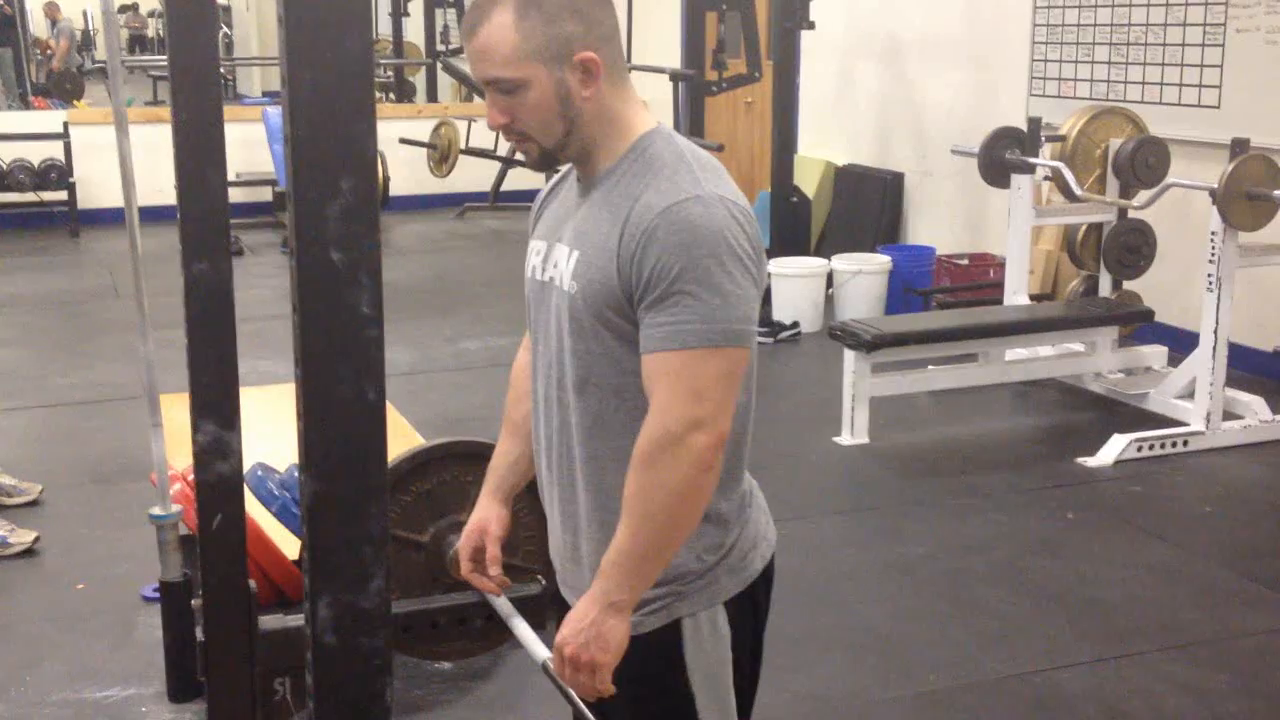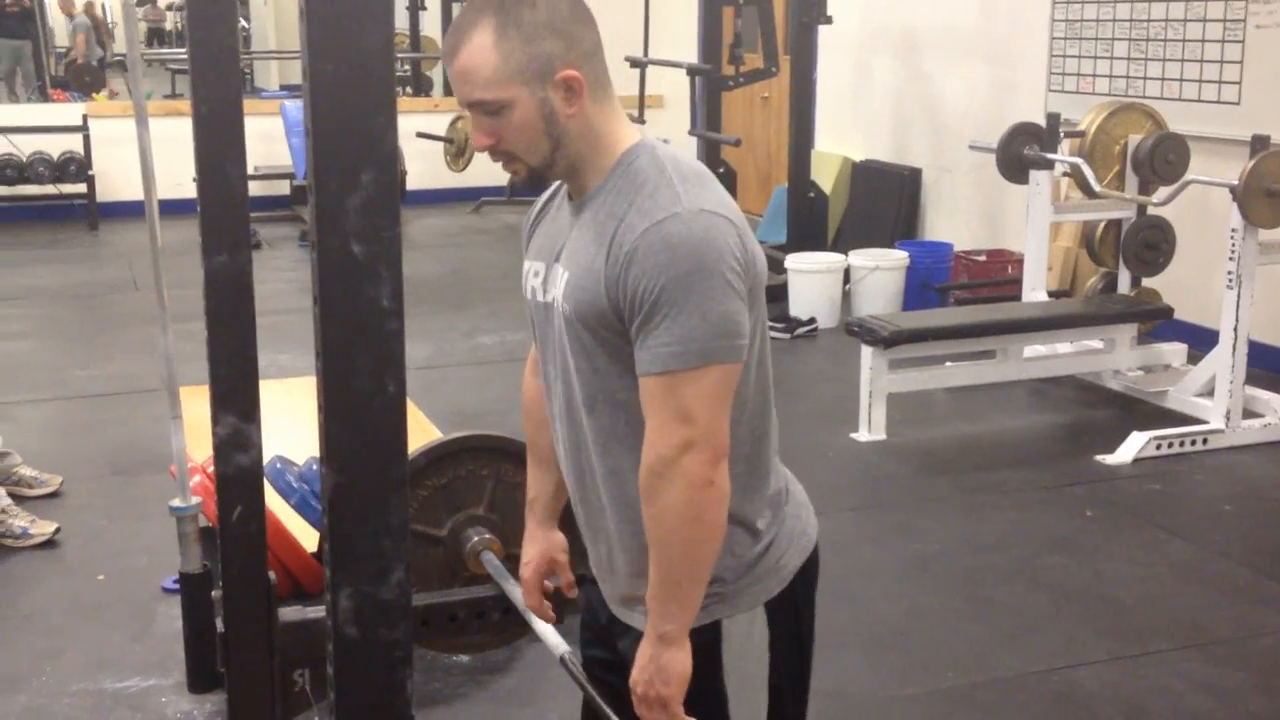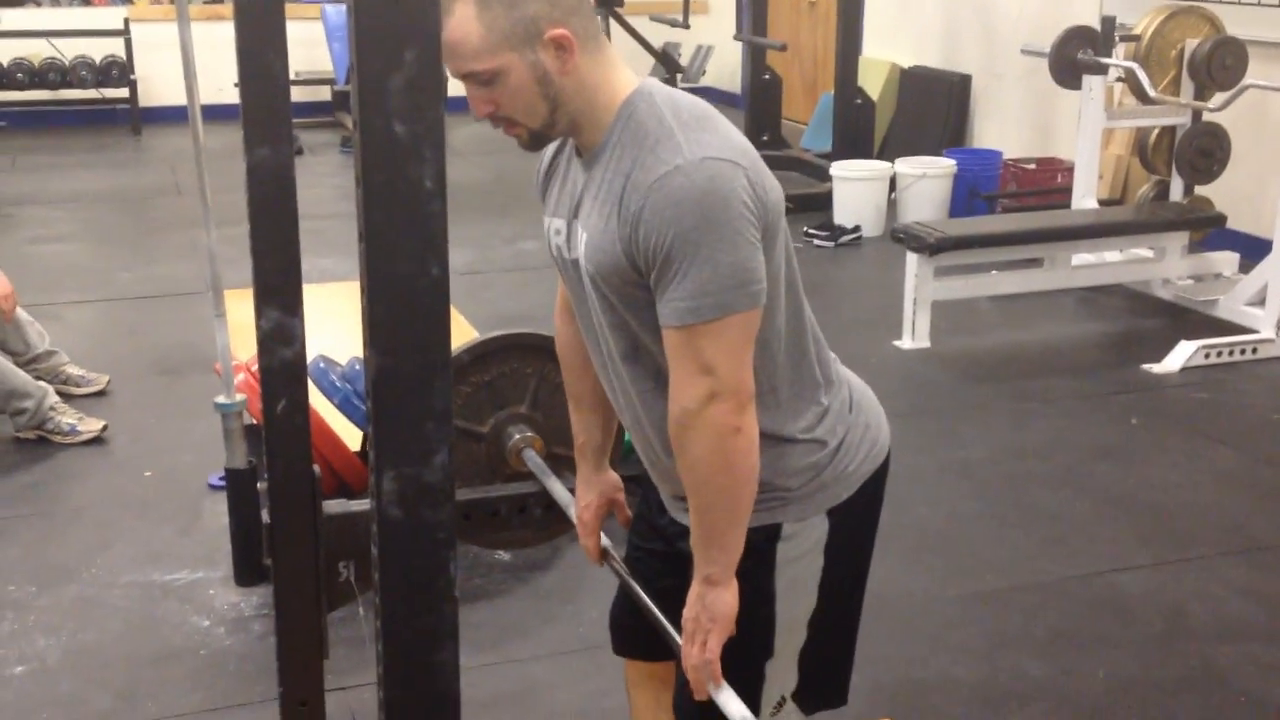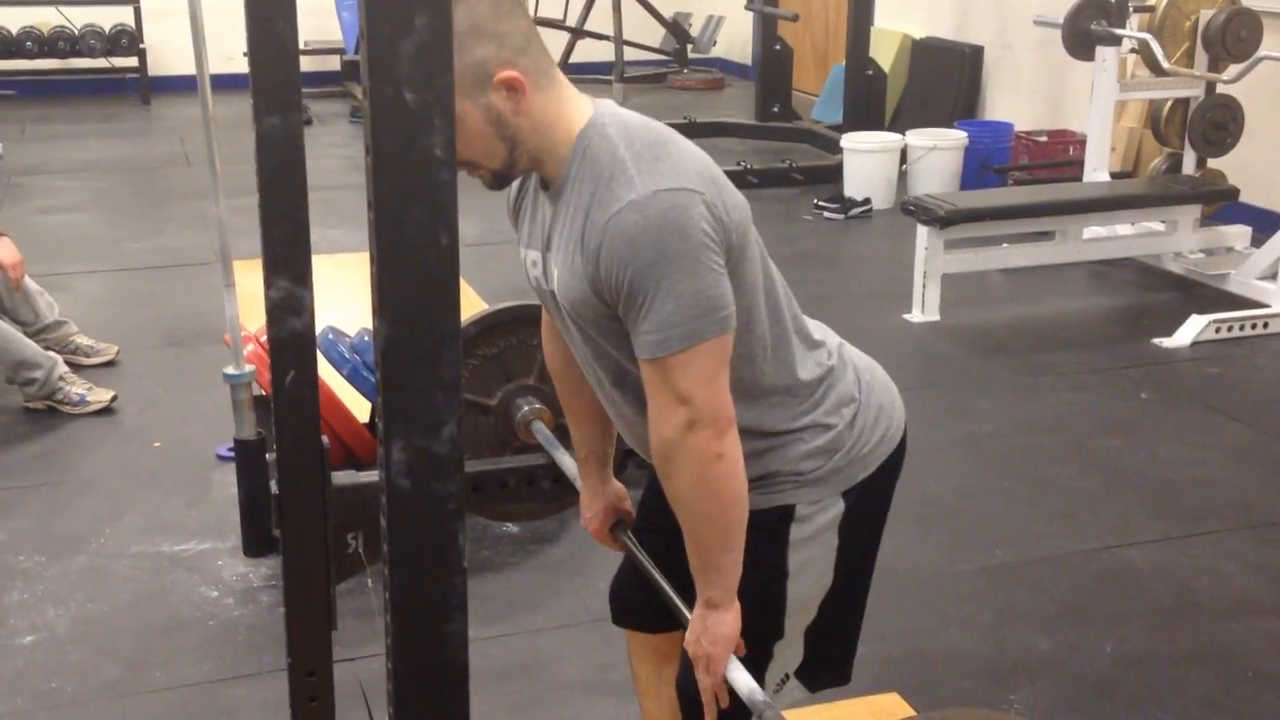
dt=0.7s
person 1, frame 1
left shoulder: (686, 214)
right shoulder: (565, 191)
left elbow: (690, 432)
left wrist: (612, 602)
right wrist: (496, 493)
left hip: (676, 587)
right hip: (593, 562)
person 1, frame 2
left shoulder: (676, 230)
right shoulder: (556, 207)
left elbow: (690, 454)
right elbow: (548, 371)
left wrist: (671, 634)
right wrist: (540, 520)
left hip: (724, 583)
right hip: (624, 566)
person 1, frame 3
left shoulder: (686, 177)
right shoulder: (564, 151)
left elbow: (715, 401)
right elbow: (578, 313)
left wrist: (715, 577)
right wrist: (591, 466)
left hip: (797, 481)
right hip: (689, 474)
right knee: (644, 645)
person 1, frame 4
left shoulder: (647, 209)
right shoulder: (537, 172)
left elbow: (697, 430)
right elbow: (568, 333)
left wrist: (719, 600)
right wrist: (595, 479)
left hip: (818, 455)
right hip: (732, 446)
right knee: (646, 615)
